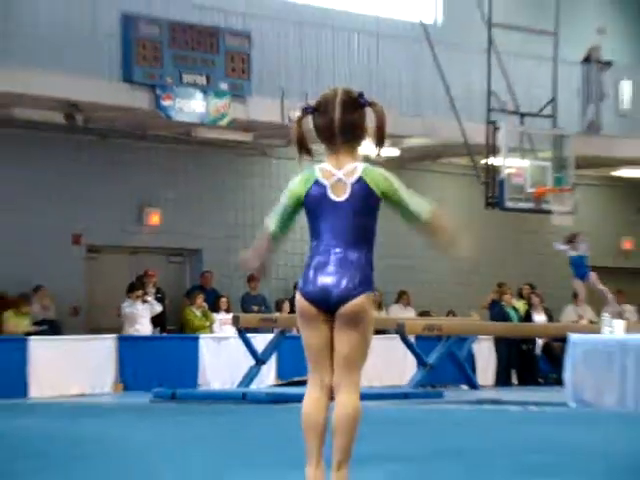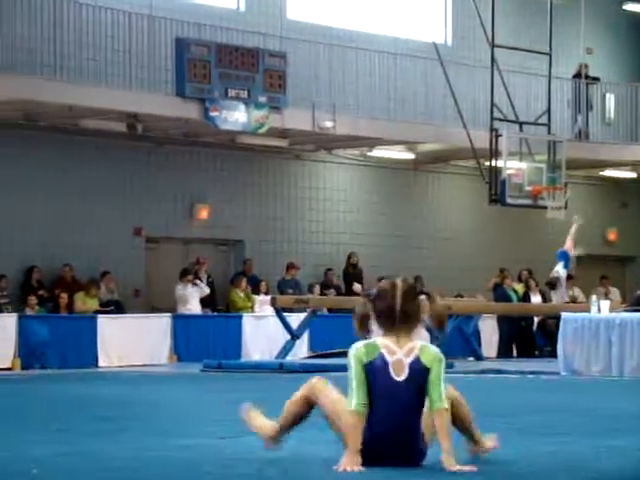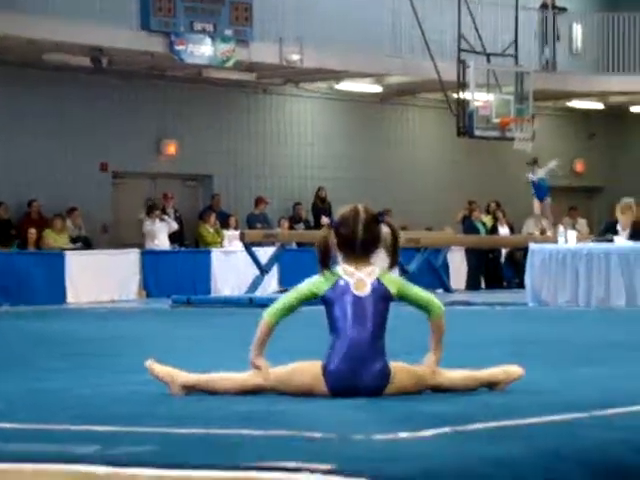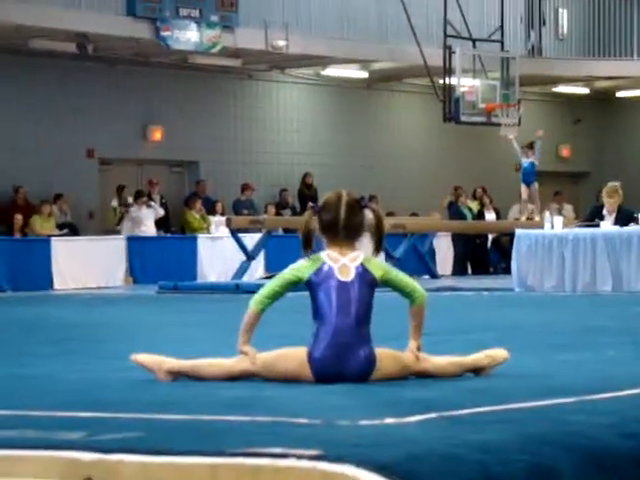
dt=1s
person 1, frame 1
left shoulder: (303, 182)
right shoulder: (376, 179)
left elbow: (275, 227)
right elbow: (422, 213)
left wrist: (256, 256)
right wrist: (452, 243)
left hip: (314, 286)
right hip: (353, 287)
left knee: (318, 382)
right knee: (347, 385)
person 1, frame 2
left shoulder: (362, 351)
right shoulder: (432, 356)
left elbow: (359, 405)
right elbow: (440, 404)
left wrist: (352, 454)
right wrist: (447, 456)
left hip: (371, 451)
right hip: (411, 454)
left knee: (316, 386)
right knee: (450, 395)
left ankle: (274, 432)
right ankle: (478, 442)
person 1, frame 3
left shoulder: (325, 281)
right shoulder: (388, 281)
left elbow: (273, 312)
right elbow: (436, 308)
left wrist: (256, 355)
right wrist: (434, 355)
left hip: (335, 377)
right hip: (378, 378)
left knee: (260, 379)
right knee: (432, 377)
left ankle: (184, 380)
right ankle: (494, 376)
person 1, frame 4
left shoulder: (309, 266)
right shoulder: (372, 266)
left elbow: (260, 299)
right elbow: (418, 294)
left wrist: (243, 343)
right wrist: (415, 341)
left hip: (320, 363)
right hip: (362, 364)
left knee: (248, 365)
right knee: (417, 363)
left ankle: (171, 366)
right ankle: (478, 361)
